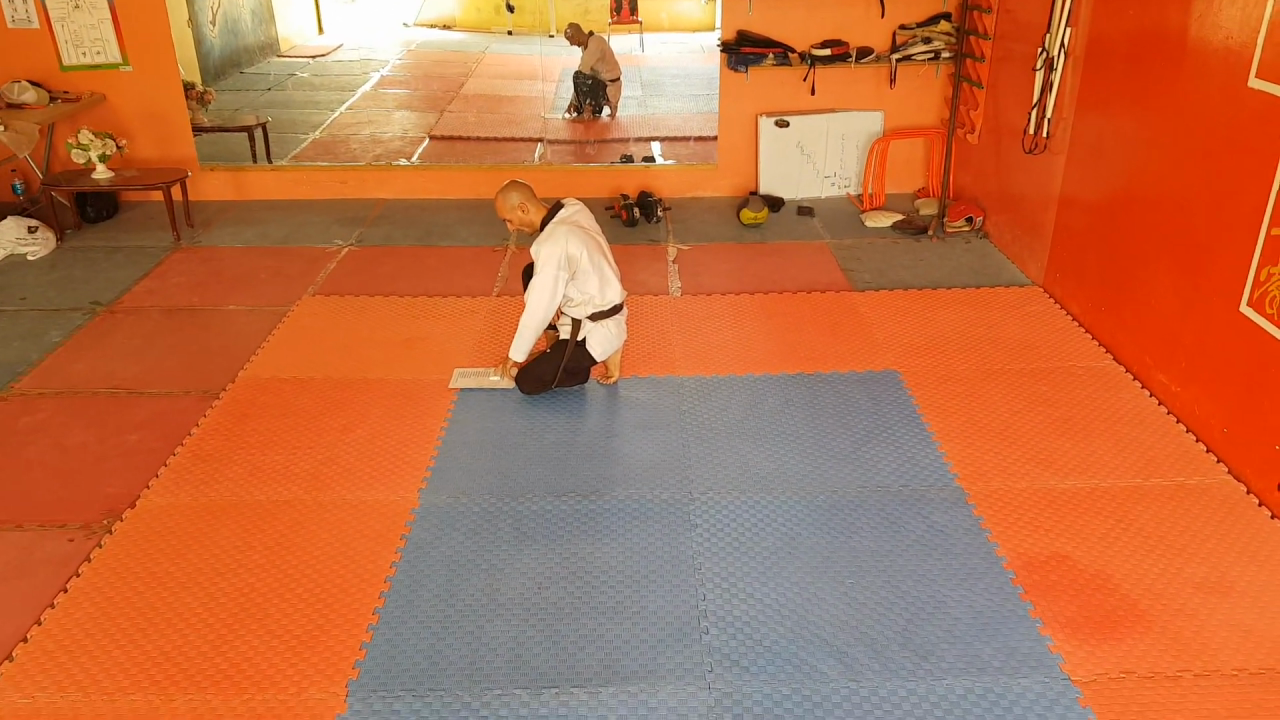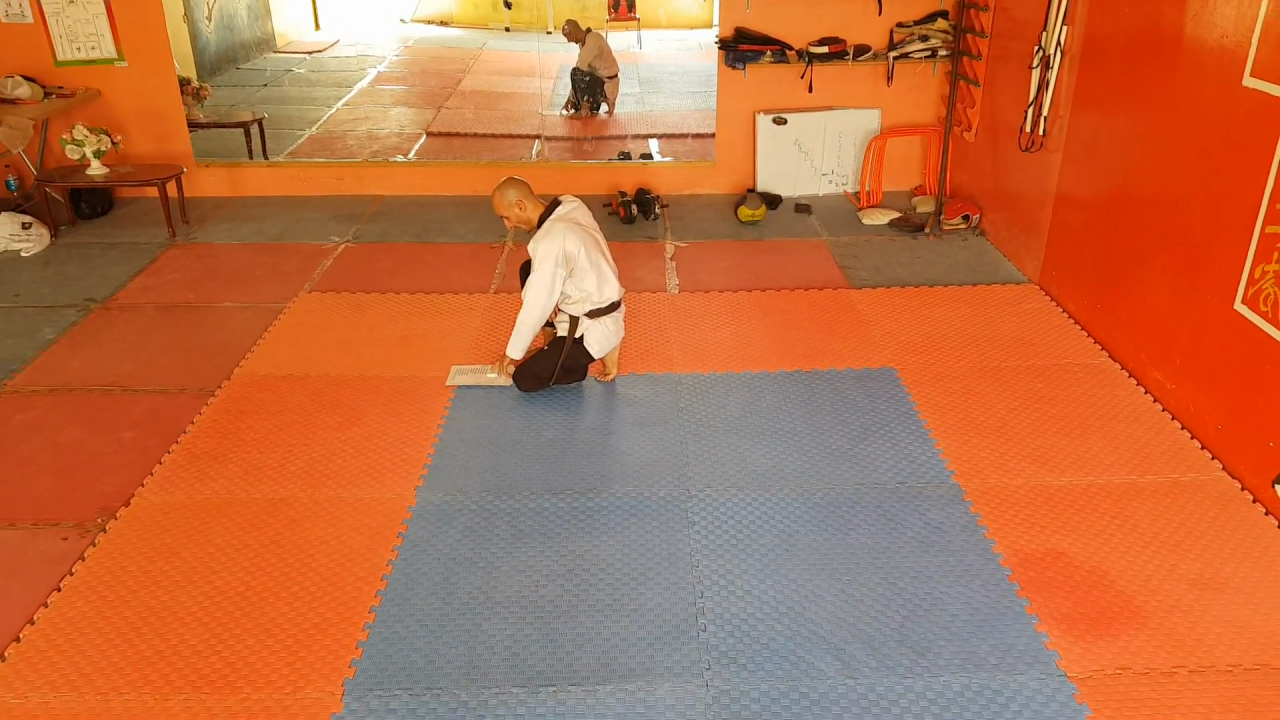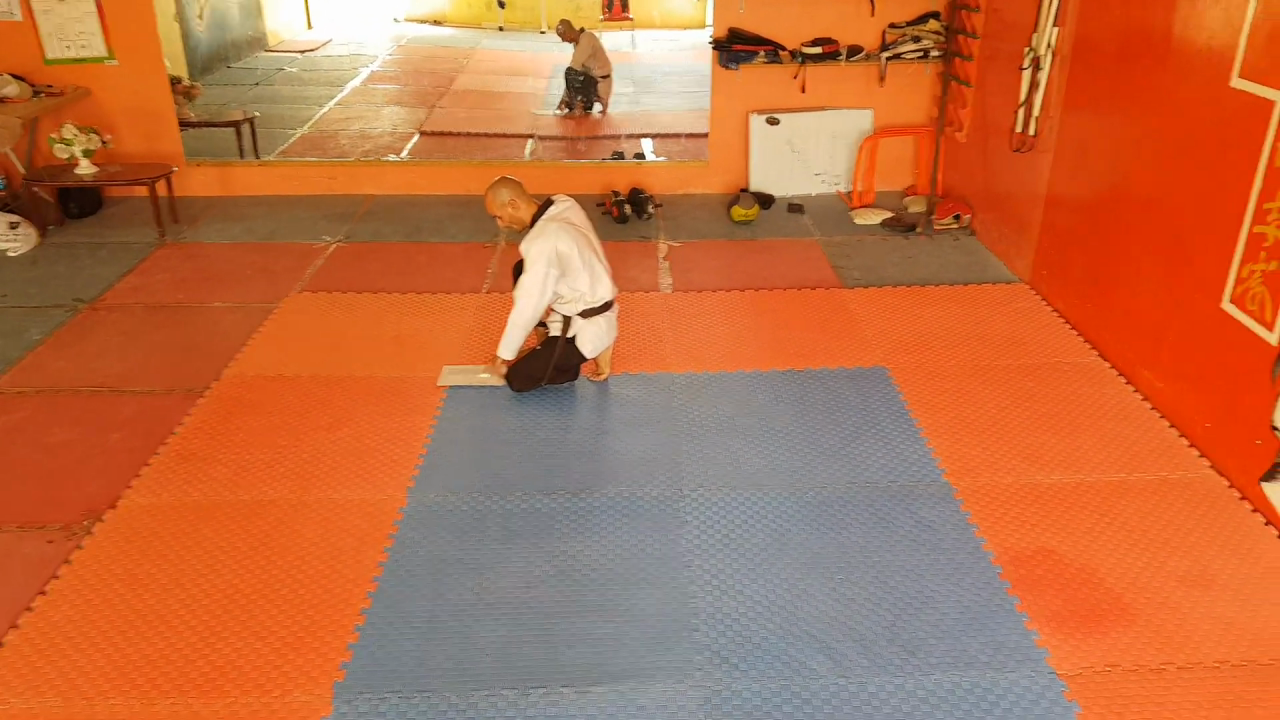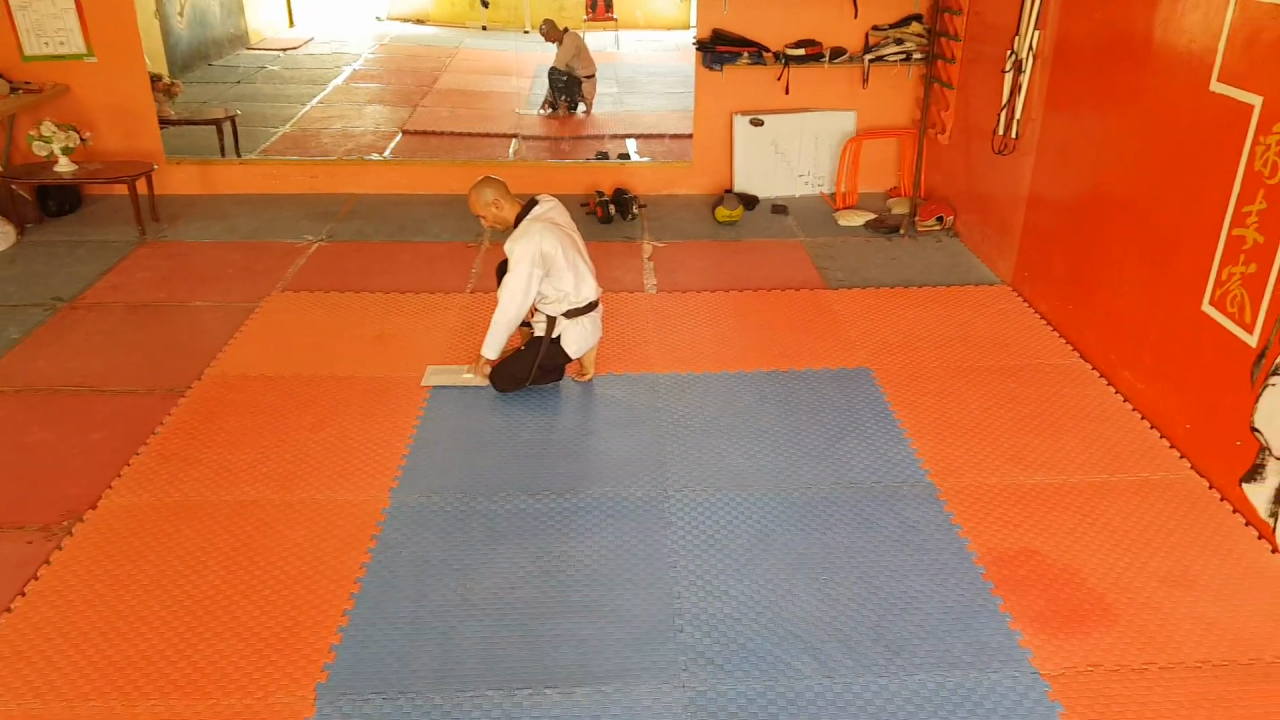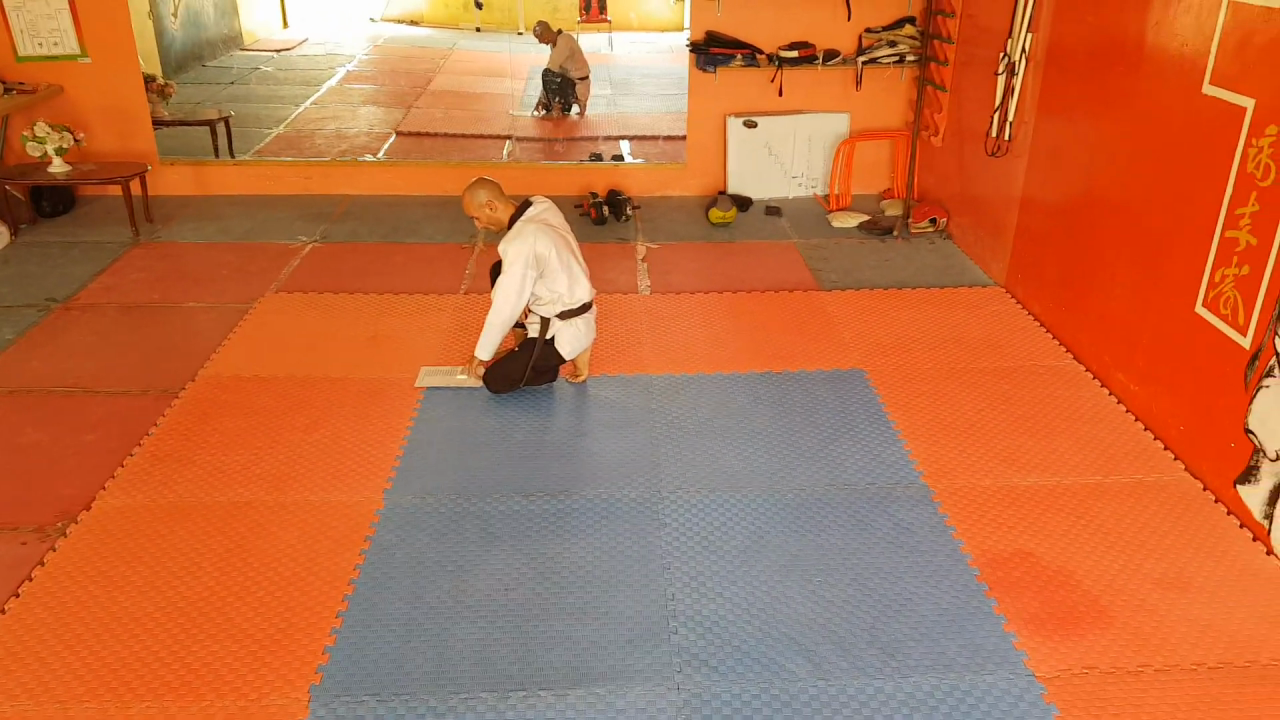
dt=0.1s
person 1, frame 1
left shoulder: (553, 245)
right shoulder: (573, 207)
left elbow: (537, 311)
left wrist: (514, 356)
right wrist: (552, 298)
left hip: (597, 331)
right hip: (602, 303)
left knee: (527, 382)
right knee: (532, 274)
left ankle: (602, 353)
right ankle: (556, 346)
person 1, frame 2
left shoulder: (550, 242)
right shoulder: (570, 204)
left elbow: (535, 308)
left wrist: (512, 354)
right wrist: (549, 296)
left hip: (594, 328)
right hip: (600, 300)
left knee: (524, 379)
right knee: (529, 272)
left ankle: (599, 351)
right ankle: (553, 345)
person 1, frame 3
left shoulder: (542, 242)
right shoulder: (564, 204)
left elbow: (527, 308)
left wrist: (503, 355)
right wrist: (543, 296)
left hip: (587, 328)
right hip: (593, 300)
left knee: (517, 379)
right knee: (522, 272)
left ankle: (592, 350)
right ankle: (546, 344)
person 1, frame 4
left shoulder: (527, 242)
right shoulder: (548, 204)
left elbow: (510, 308)
left wrist: (487, 354)
right wrist: (526, 296)
left hip: (572, 328)
right hip: (578, 300)
left knee: (501, 380)
right knee: (506, 272)
left ankle: (578, 350)
right ankle: (531, 344)
person 1, frame 5
left shoulder: (521, 243)
right shoulder: (542, 205)
left elbow: (504, 309)
left wrist: (480, 355)
right wrist: (520, 296)
left hip: (566, 330)
right hip: (571, 301)
left knee: (495, 381)
right knee: (500, 273)
left ankle: (571, 351)
right ankle: (525, 346)
